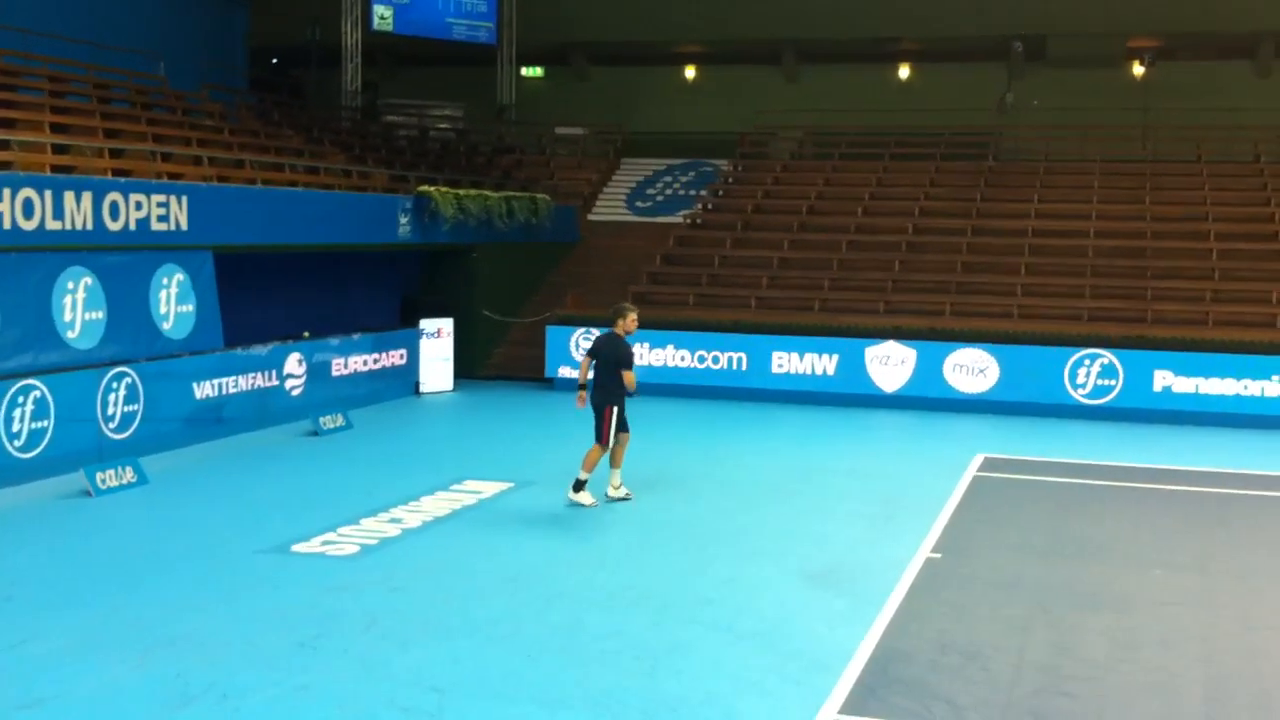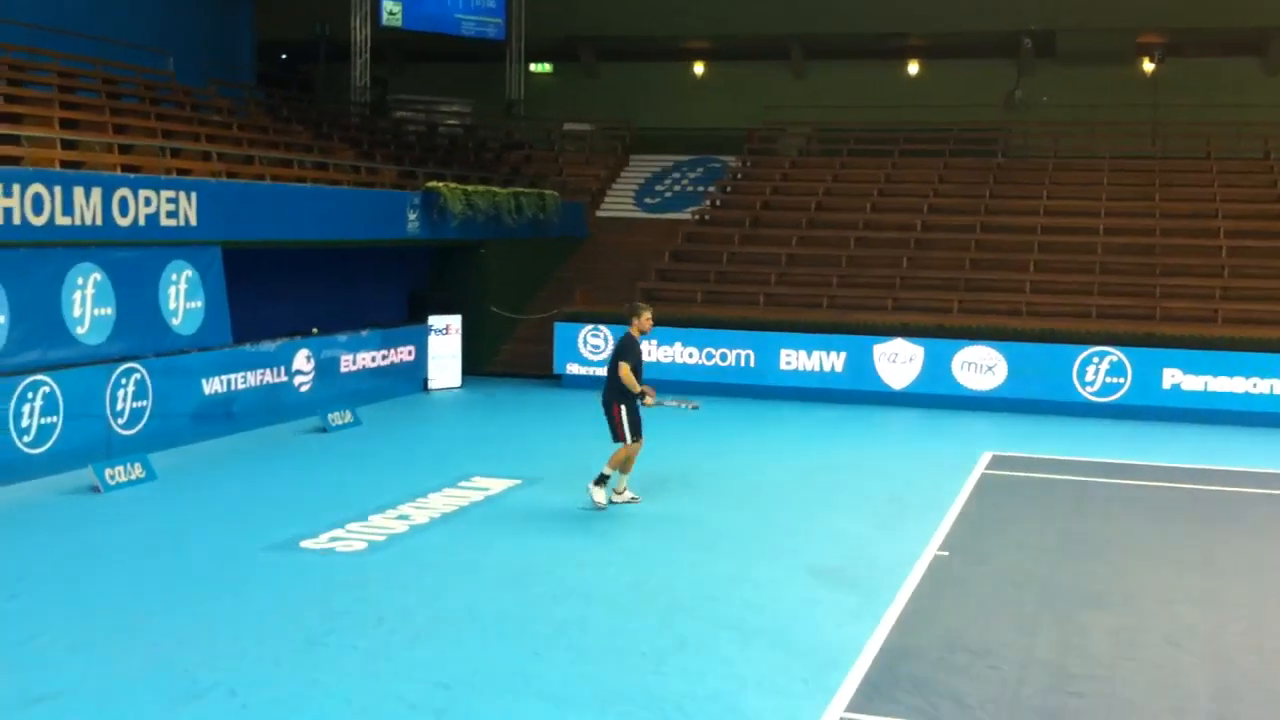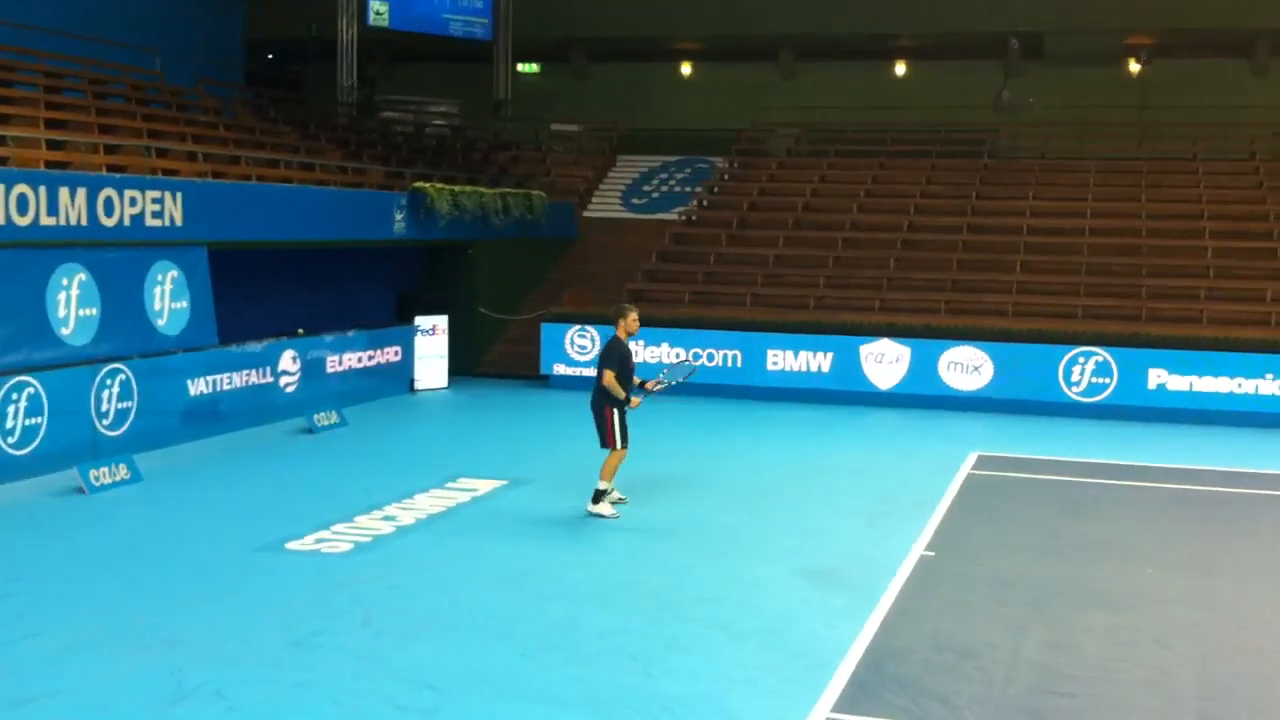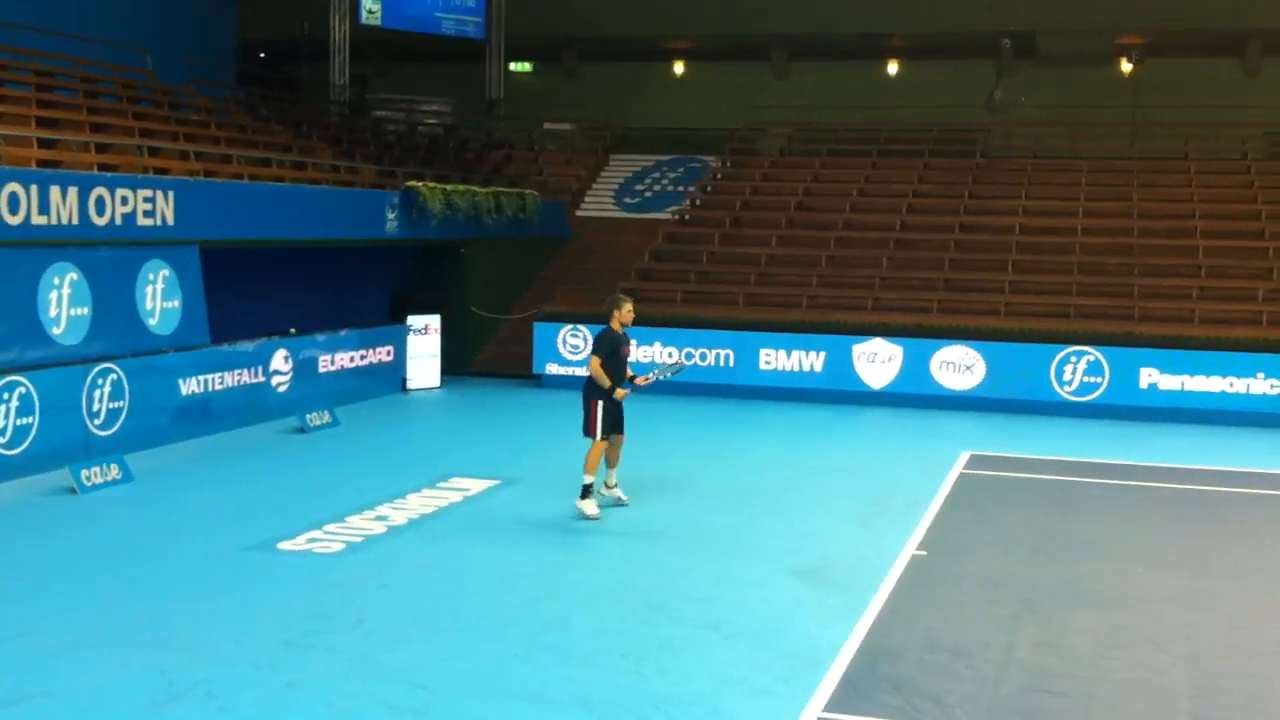
dt=0.3s
person 1, frame 1
left shoulder: (601, 339)
right shoulder: (624, 348)
left elbow: (585, 363)
right elbow: (628, 380)
left wrist: (582, 388)
right wrist: (633, 390)
left hip: (603, 397)
right hip: (610, 401)
left knee: (623, 437)
right knee: (602, 445)
left ankle: (615, 486)
right ankle: (577, 489)
person 1, frame 2
left shoulder: (629, 341)
right shoulder: (629, 344)
right elbow: (624, 373)
left wrist: (640, 387)
right wrist: (641, 395)
left hip: (625, 400)
right hip: (618, 401)
left knee: (635, 444)
right knee: (631, 445)
left ankle: (619, 491)
right ankle: (599, 483)
person 1, frame 3
left shoulder: (624, 346)
right shoulder: (614, 347)
right elbow: (607, 380)
left wrist: (643, 384)
right wrist: (627, 399)
left hip: (615, 405)
right hip: (607, 406)
left knee: (620, 449)
right knee: (618, 451)
left ankle: (608, 491)
right ankle: (597, 501)
person 1, frame 4
left shoulder: (624, 338)
right shoulder: (605, 336)
right elbow: (594, 367)
left wrist: (633, 378)
right wrist: (612, 389)
left hip: (611, 397)
right hip: (598, 397)
left knee: (617, 440)
right knee: (600, 443)
left ankle: (610, 486)
right ankle: (585, 496)
